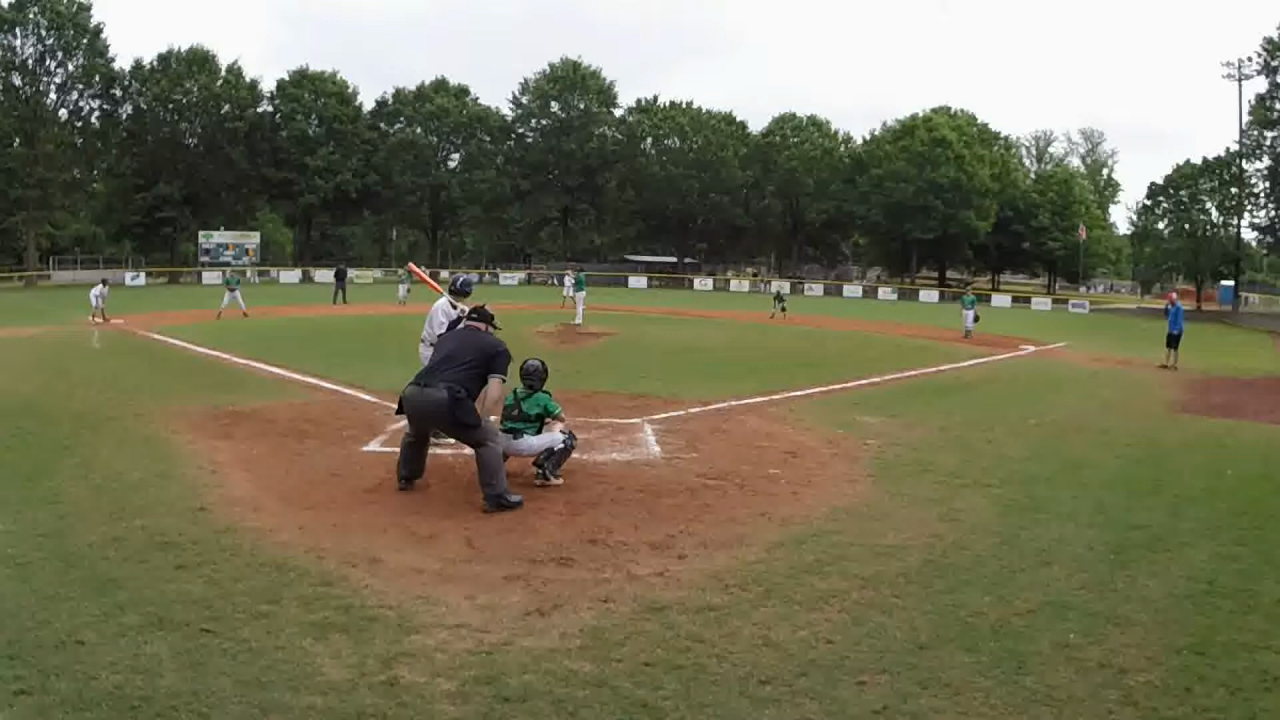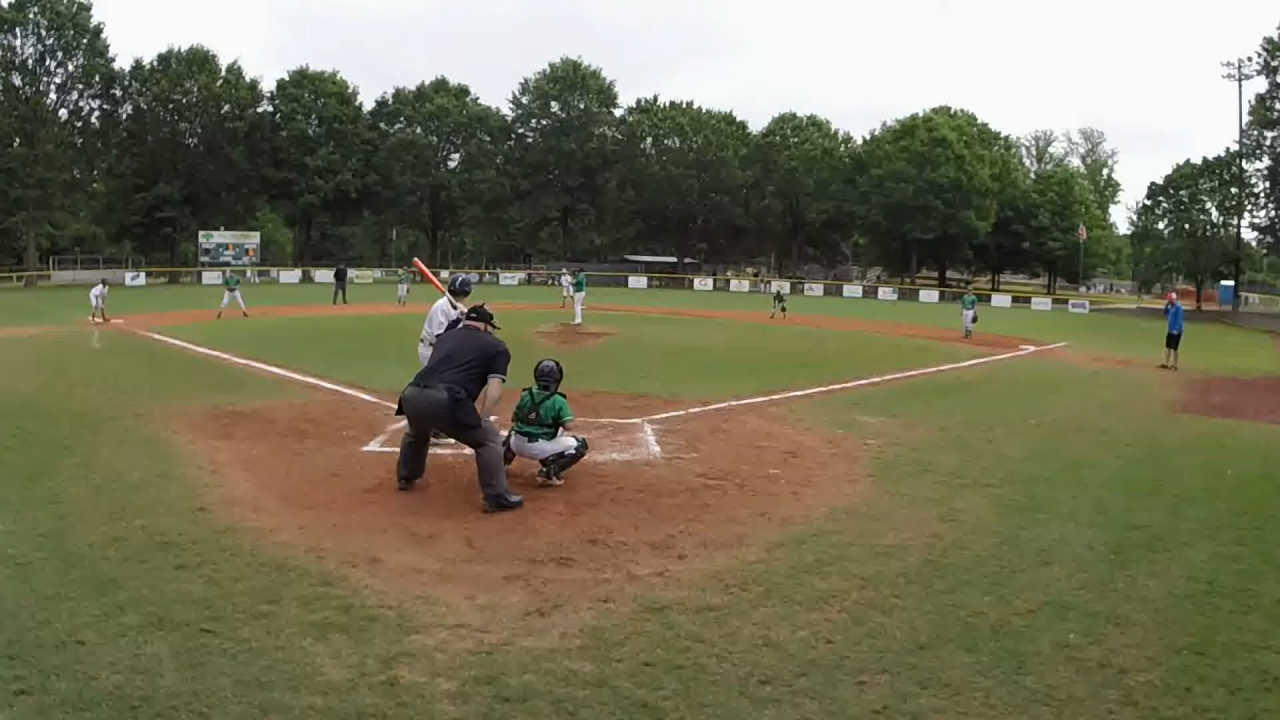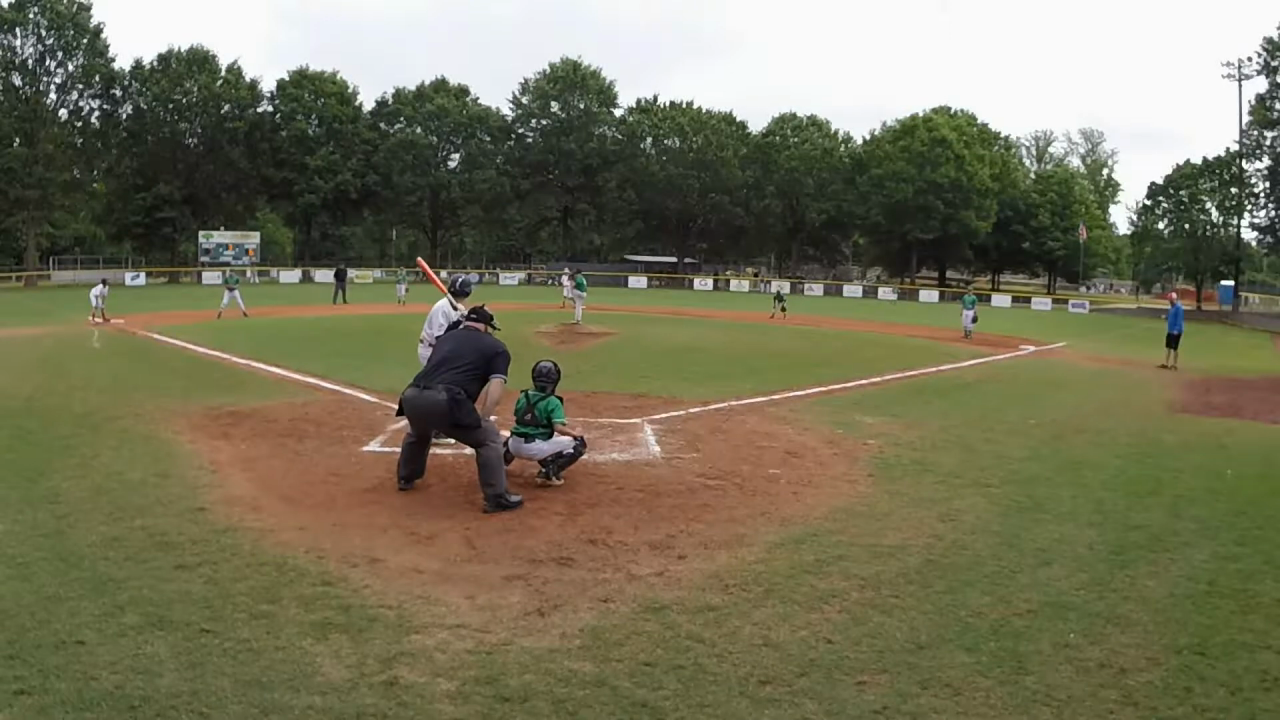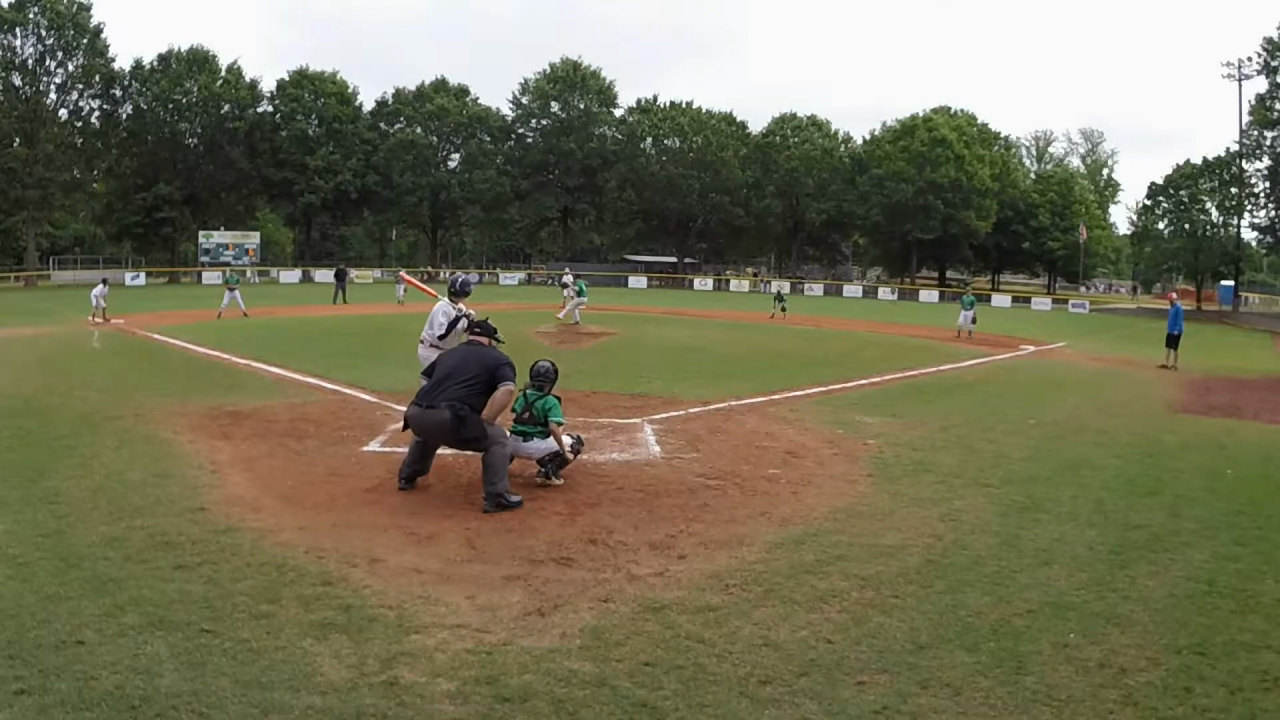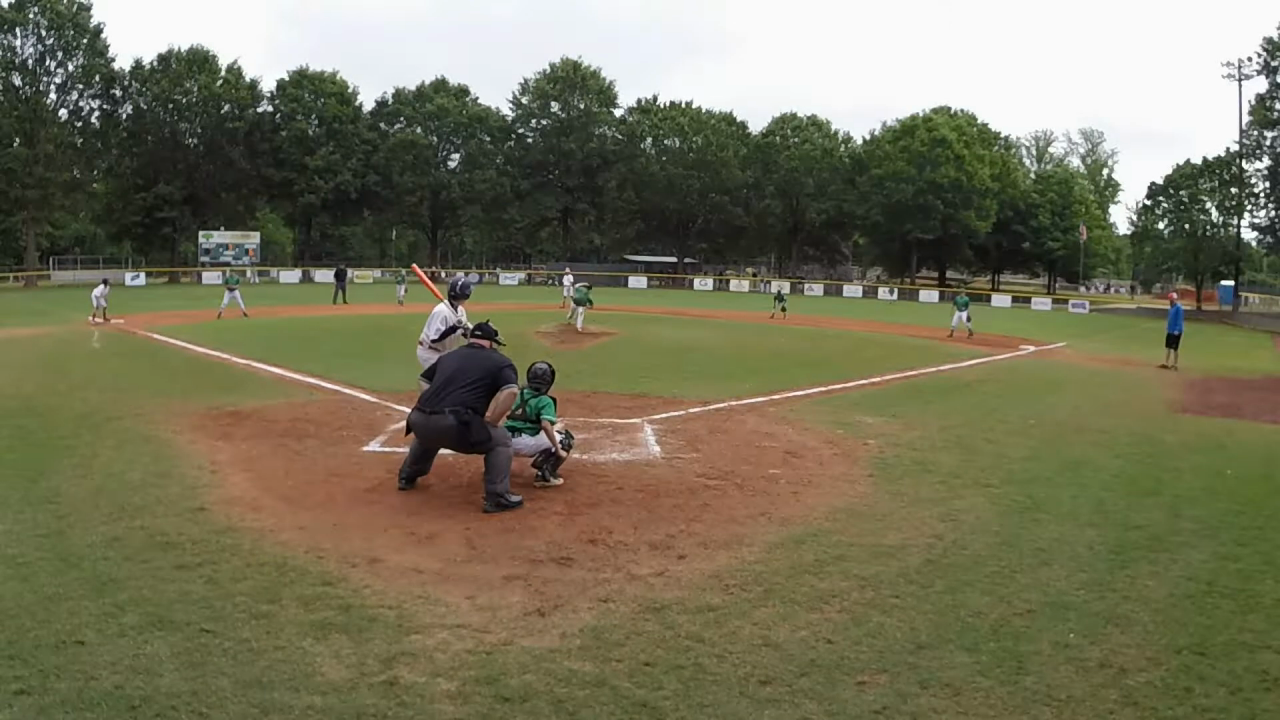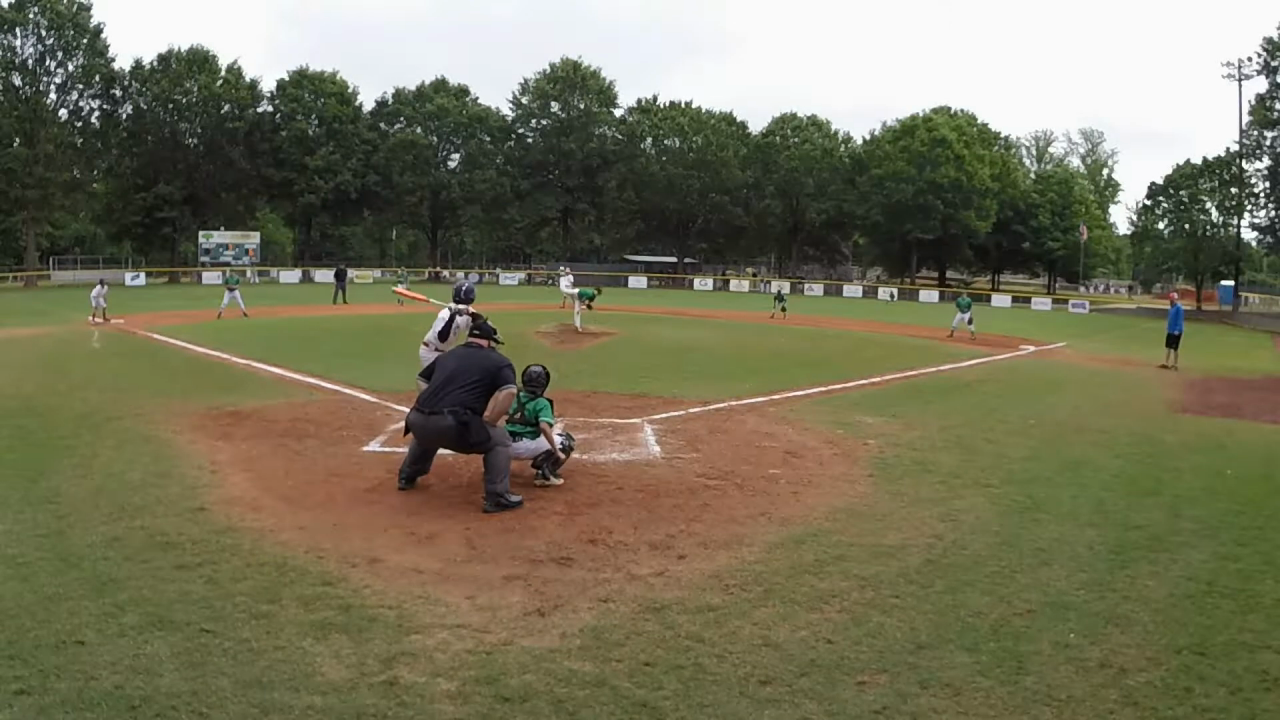
dt=0.4s
person 1, frame 1
left shoulder: (448, 336)
right shoulder: (496, 346)
right elbow: (495, 386)
right wrist: (482, 420)
left hip: (413, 394)
right hip: (445, 400)
left knee: (416, 433)
right knee: (489, 438)
left ankle: (406, 478)
right ankle: (497, 498)
person 1, frame 2
left shoulder: (447, 336)
right shoulder: (495, 345)
right elbow: (494, 386)
right wrist: (481, 421)
left hip: (413, 395)
right hip: (445, 400)
left knee: (416, 433)
right knee: (489, 439)
left ankle: (405, 478)
right ankle: (497, 498)
person 1, frame 3
left shoulder: (446, 337)
right shoulder: (496, 347)
right elbow: (496, 385)
right wrist: (482, 420)
left hip: (413, 396)
right hip: (444, 401)
left knee: (418, 433)
right knee: (489, 439)
left ankle: (406, 478)
right ankle: (497, 498)
person 1, frame 4
left shoulder: (449, 353)
right shoulder: (498, 358)
left elbow: (425, 379)
right elbow: (506, 390)
right wrist: (486, 422)
left hip: (416, 414)
right hip: (448, 418)
left knee: (427, 435)
right knee: (498, 440)
left ankle: (407, 478)
right ankle: (497, 498)
person 1, frame 5
left shoulder: (449, 356)
right shoulder: (499, 361)
left elbow: (424, 380)
right elbow: (510, 392)
right wrist: (489, 423)
left hip: (420, 421)
right hip: (453, 425)
right knee: (501, 440)
left ankle: (407, 477)
right ankle: (497, 498)
person 1, frame 6
left shoulder: (448, 355)
right shoulder: (498, 361)
left elbow: (422, 380)
right elbow: (509, 392)
right wrist: (488, 422)
left hip: (418, 421)
right hip: (452, 425)
right knee: (500, 440)
left ankle: (407, 477)
right ankle: (497, 497)
